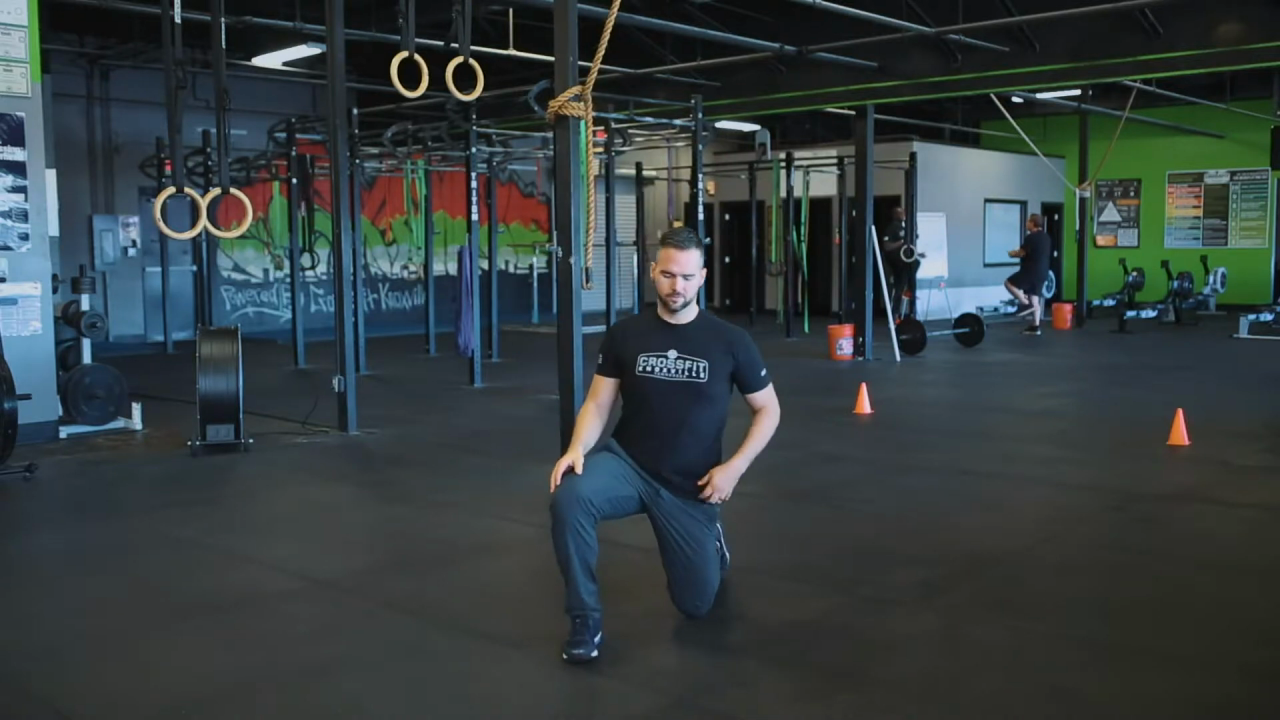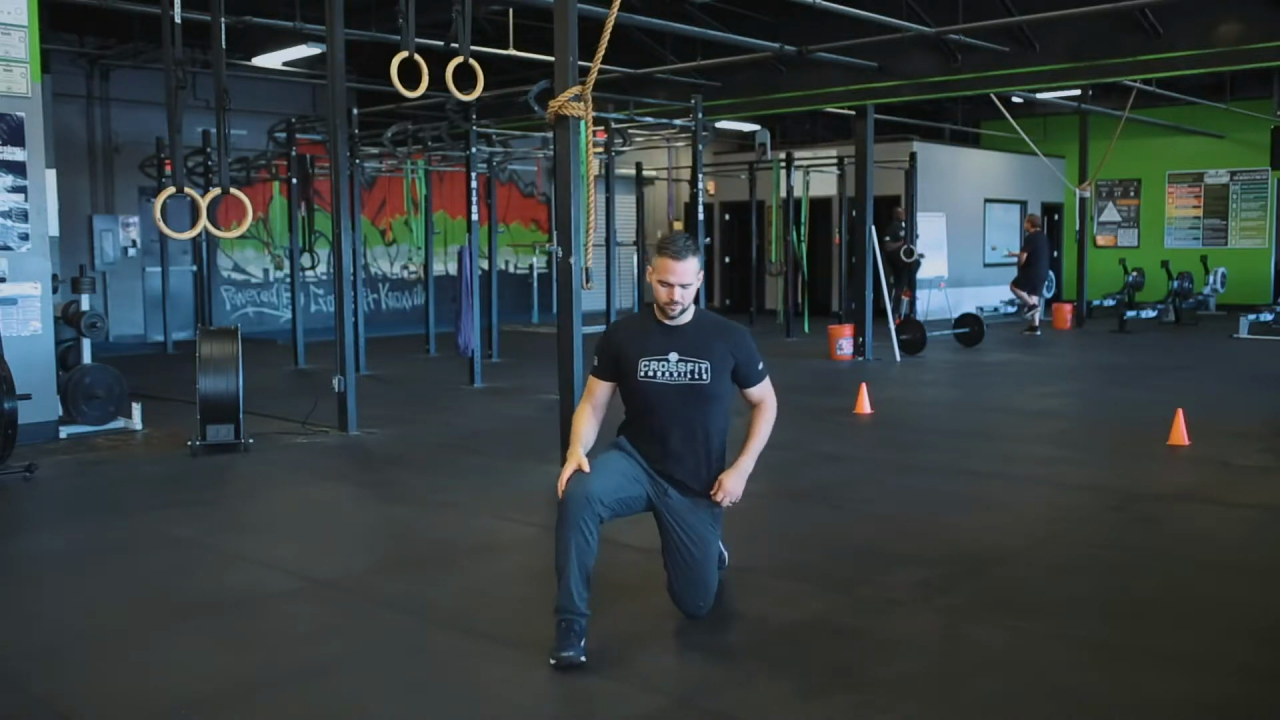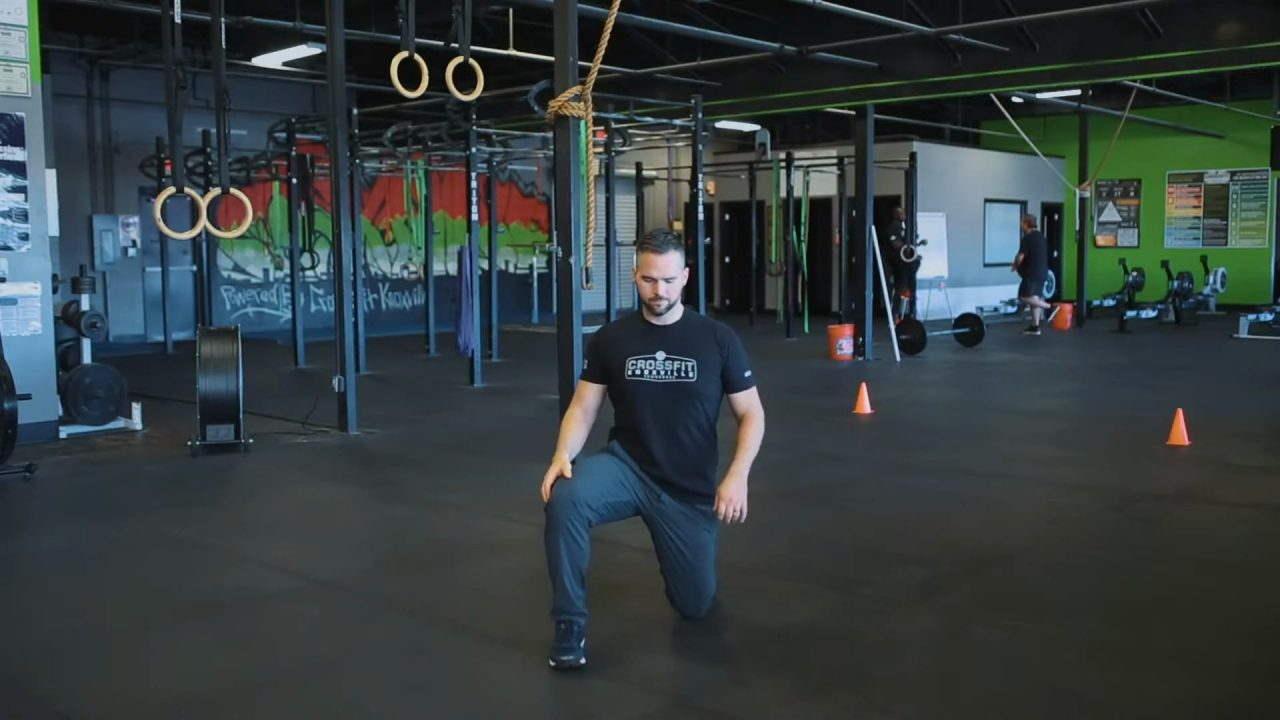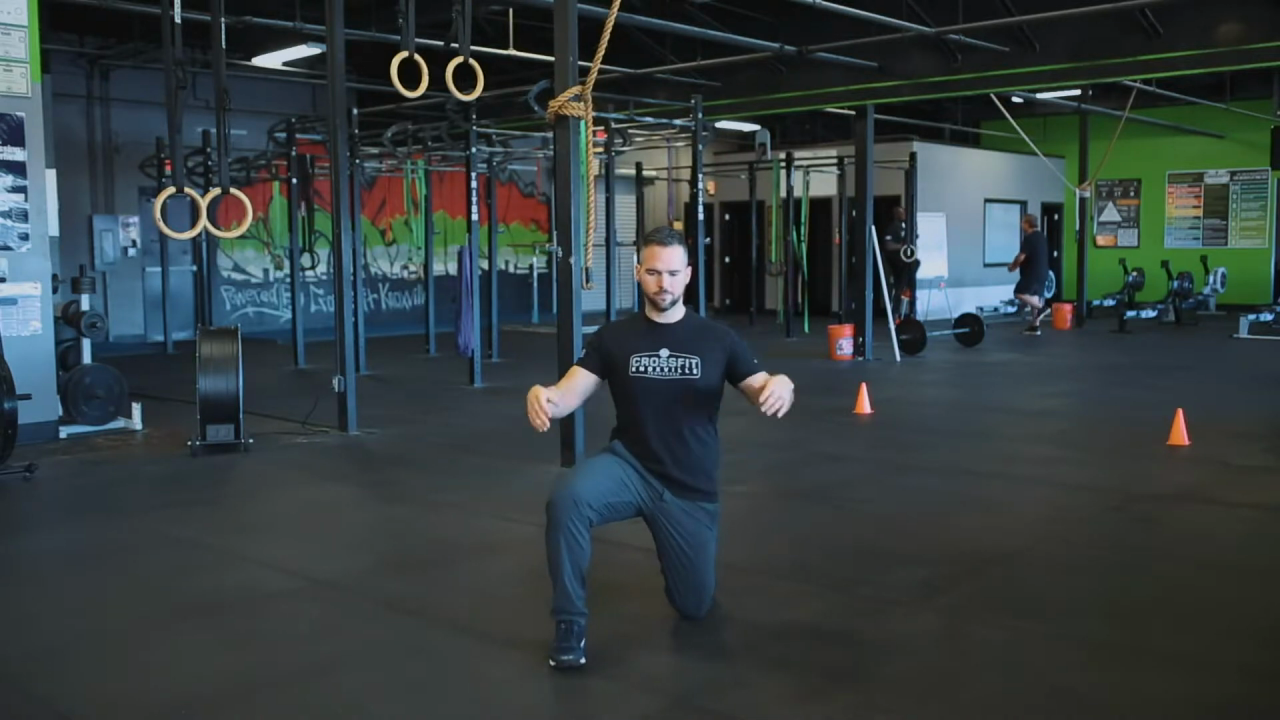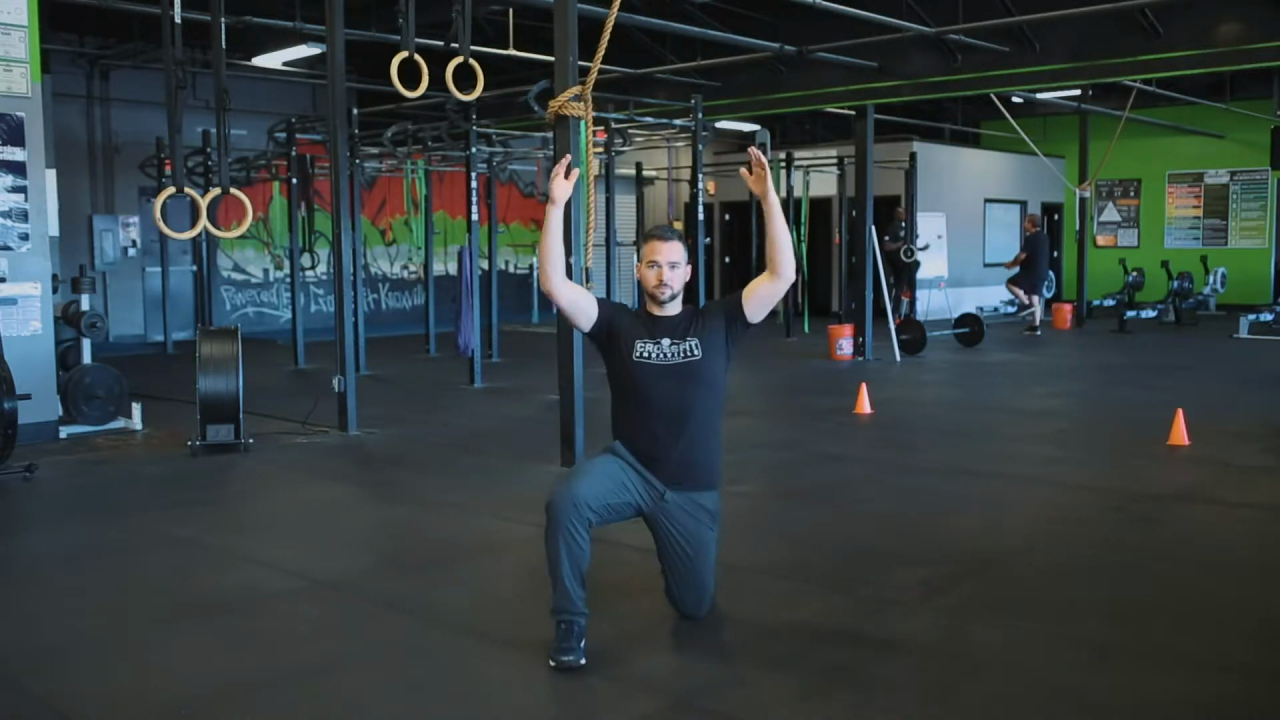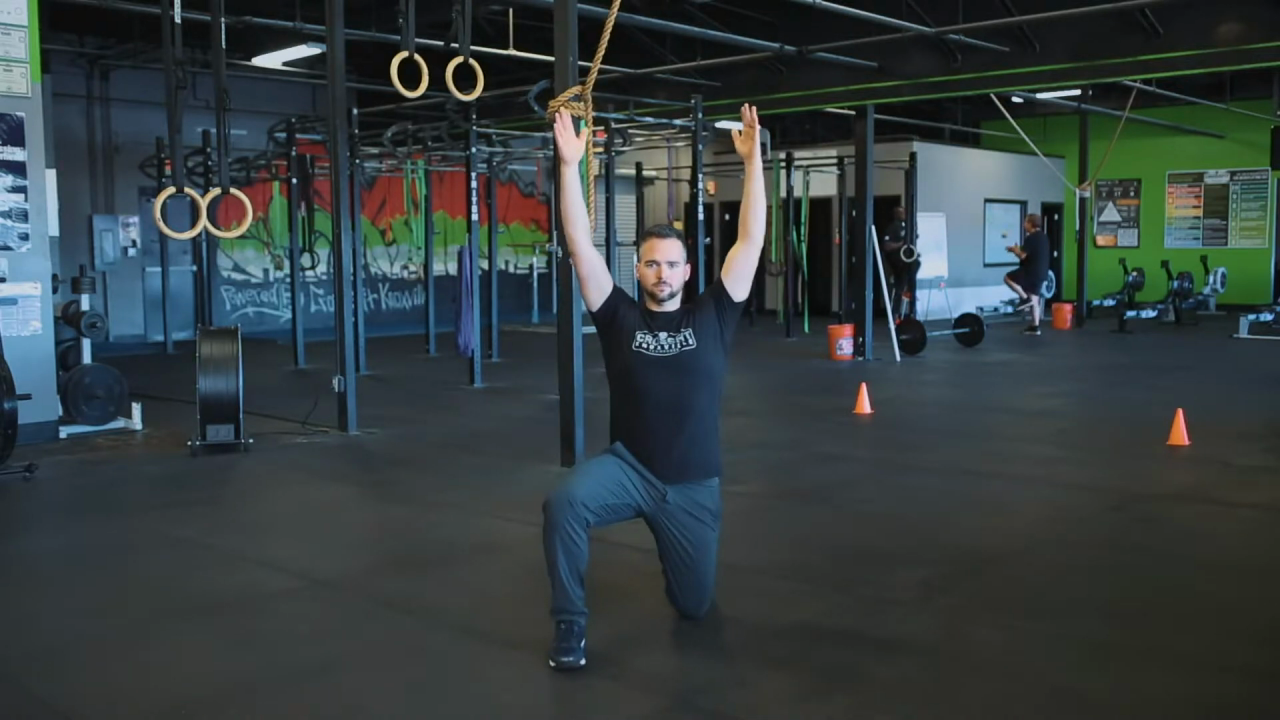
dt=0.5s
person 1, frame 1
left shoulder: (730, 341)
right shoulder: (625, 333)
left elbow: (768, 410)
right elbow: (597, 404)
left wrist: (734, 468)
right wrist: (576, 449)
left hip: (691, 485)
right hip: (627, 462)
left knee: (696, 604)
right knee: (568, 497)
left ankle: (710, 543)
right ankle: (585, 618)
person 1, frame 2
left shoulder: (730, 338)
right shoulder: (622, 335)
left elbow: (765, 402)
right elbow: (593, 404)
left wrist: (742, 467)
right wrist: (576, 452)
left hip: (697, 482)
right hip: (635, 461)
left knee: (696, 604)
right knee: (580, 495)
left ankle: (707, 546)
right ankle: (571, 622)
person 1, frame 3
left shoulder: (718, 339)
right shoulder: (610, 339)
left elbow: (751, 414)
right elbow: (583, 408)
left wrist: (738, 474)
right wrist: (562, 455)
left hip: (689, 486)
right hip: (625, 465)
left knee: (695, 606)
right knee: (563, 499)
left ankle: (683, 557)
right ankle: (569, 624)
person 1, frame 4
left shoulder: (718, 339)
right shoulder: (613, 337)
left elbow: (764, 393)
right elbow: (568, 395)
left wrist: (782, 386)
right wrist: (541, 395)
left hip: (691, 486)
right hip: (628, 466)
left knee: (694, 606)
right knee: (566, 500)
left ankle: (678, 556)
right ankle: (570, 624)
person 1, frame 5
left shoulder: (717, 325)
right shoulder: (618, 325)
left elbow: (782, 275)
right elbow: (554, 283)
left wrist: (768, 197)
right wrist: (556, 206)
left hip: (692, 488)
right hip: (628, 467)
left knee: (694, 606)
right knee: (566, 501)
left ankle: (674, 555)
right ankle: (569, 624)
person 1, frame 6
left shoulder: (712, 316)
right shoulder: (619, 317)
left elbow: (751, 240)
right elbow: (579, 243)
left wrist: (752, 158)
right wrist: (569, 165)
left hip: (692, 485)
right hip: (628, 466)
left knee: (694, 606)
right knee: (563, 502)
left ankle: (673, 551)
right ankle: (570, 624)
